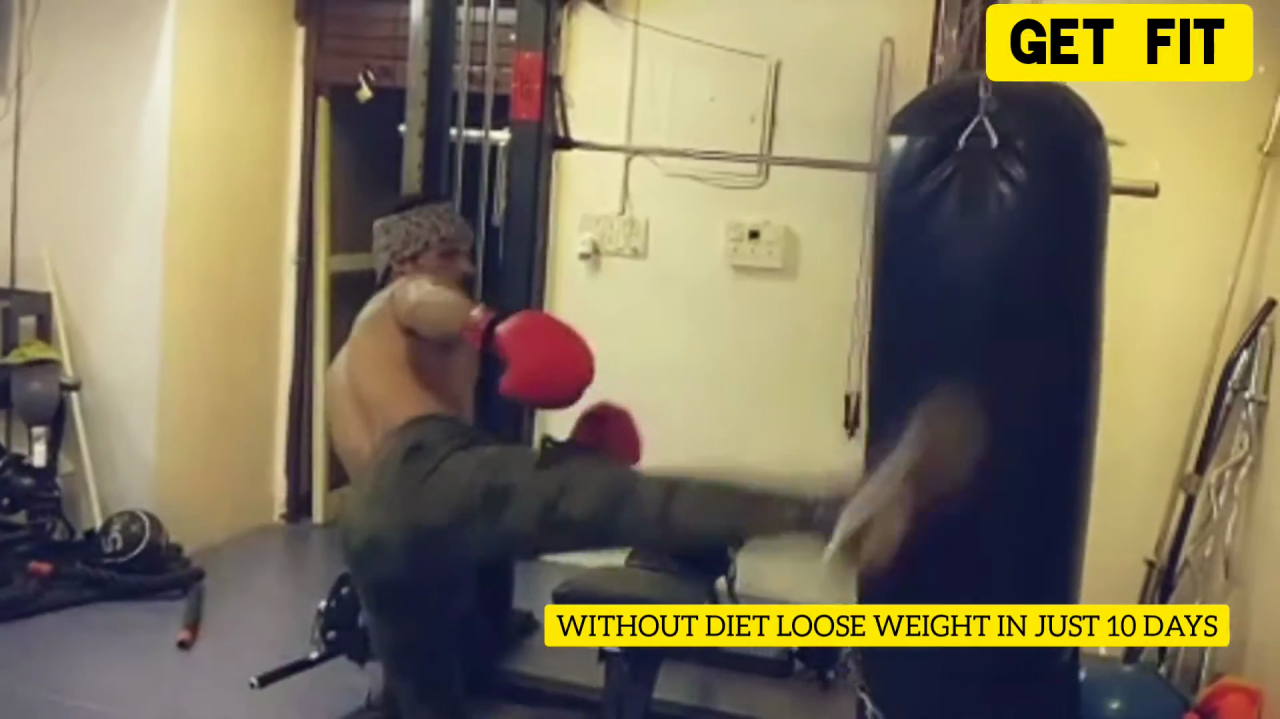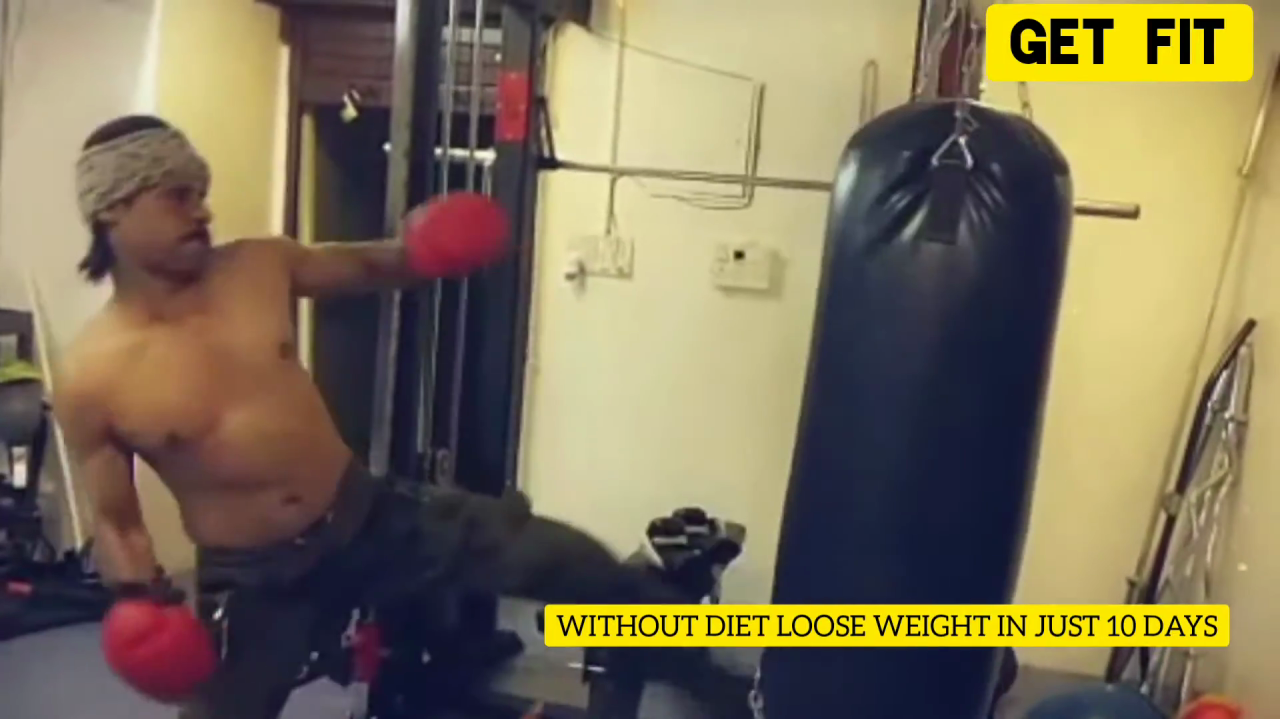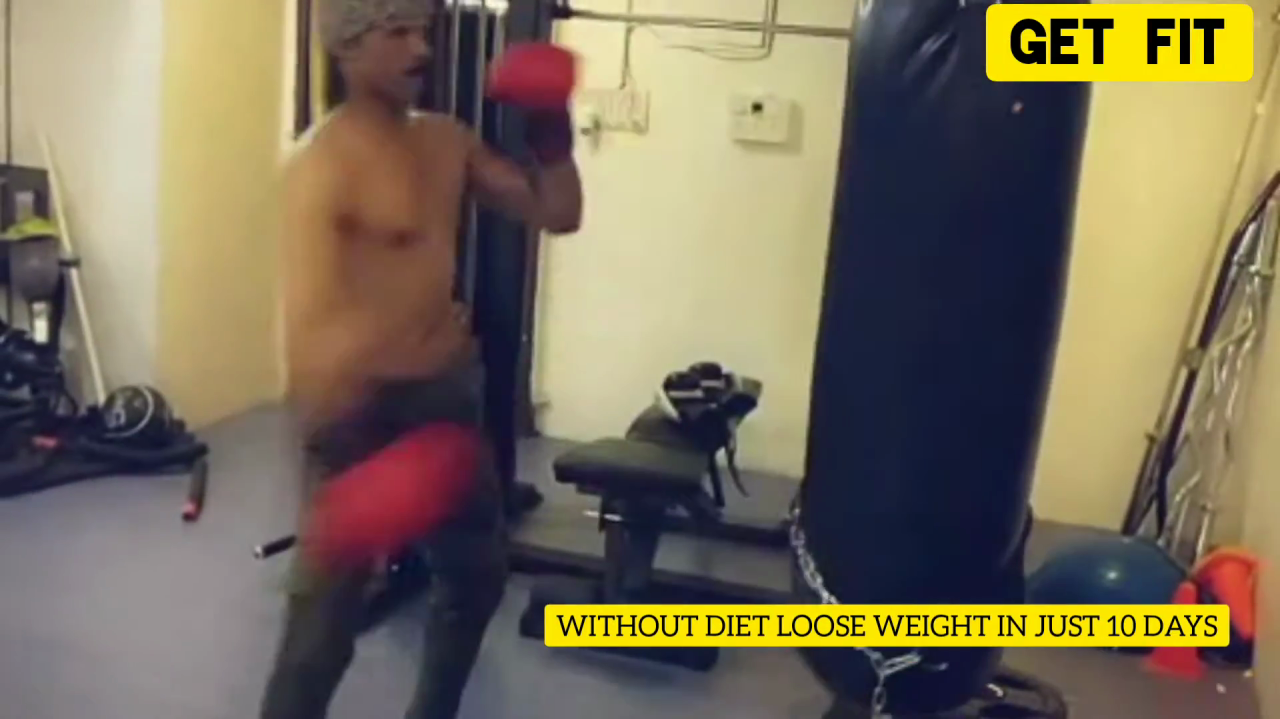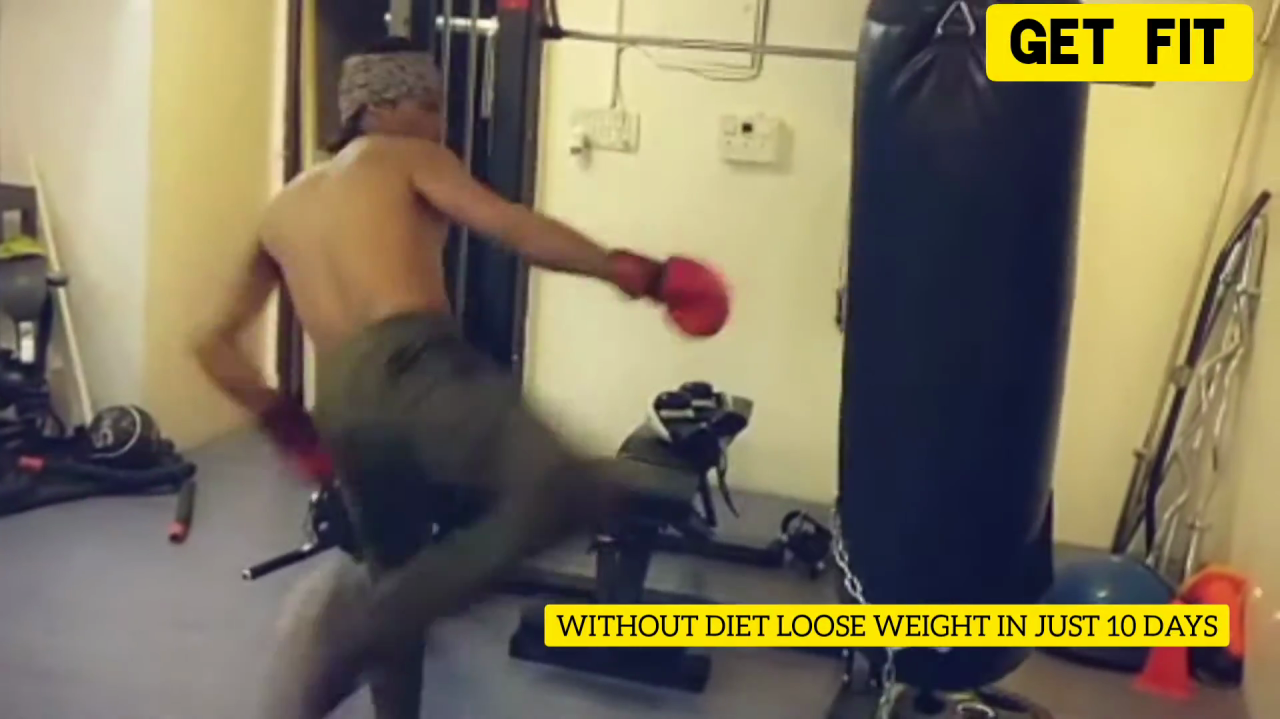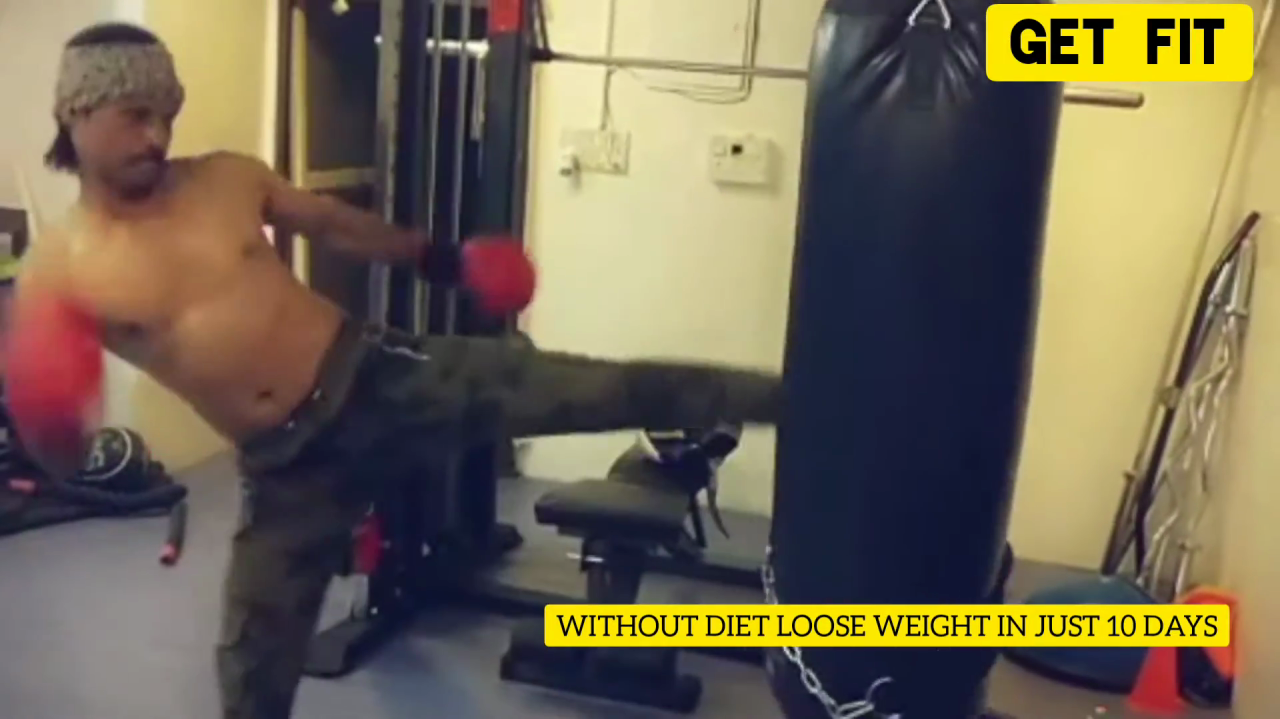
dt=1s
person 1, frame 1
left shoulder: (349, 364)
right shoulder: (407, 297)
right elbow: (436, 311)
right wrist: (491, 330)
left hip: (373, 526)
right hip: (426, 473)
right knee: (642, 500)
right ankle: (852, 509)
person 1, frame 2
left shoulder: (256, 266)
right shoulder: (90, 376)
left elbow: (357, 263)
right elbow: (114, 521)
left wrist: (419, 250)
right wrist: (137, 592)
left hip: (367, 514)
right hip: (256, 581)
left knee: (562, 559)
person 1, frame 3
left shoulder: (445, 138)
right shoulder: (323, 166)
left elbow: (559, 215)
right elbow: (310, 326)
left wrist: (552, 134)
right wrist: (345, 455)
left hip: (452, 394)
right hip: (362, 408)
left knee: (477, 576)
right knee: (323, 618)
person 1, frame 4
left shoulder: (283, 209)
right shoulder: (408, 159)
left elbow: (213, 346)
right elbow: (515, 228)
left wrist: (282, 421)
right wrist: (639, 273)
left hip: (351, 403)
right hip: (410, 366)
left knee: (409, 590)
right knee: (582, 496)
right ankle: (346, 623)
person 1, frame 5
left shoulder: (231, 179)
left elbow: (332, 221)
left wrist: (440, 258)
left hip: (376, 378)
right hip: (288, 462)
left knee: (600, 391)
left ankle: (786, 398)
